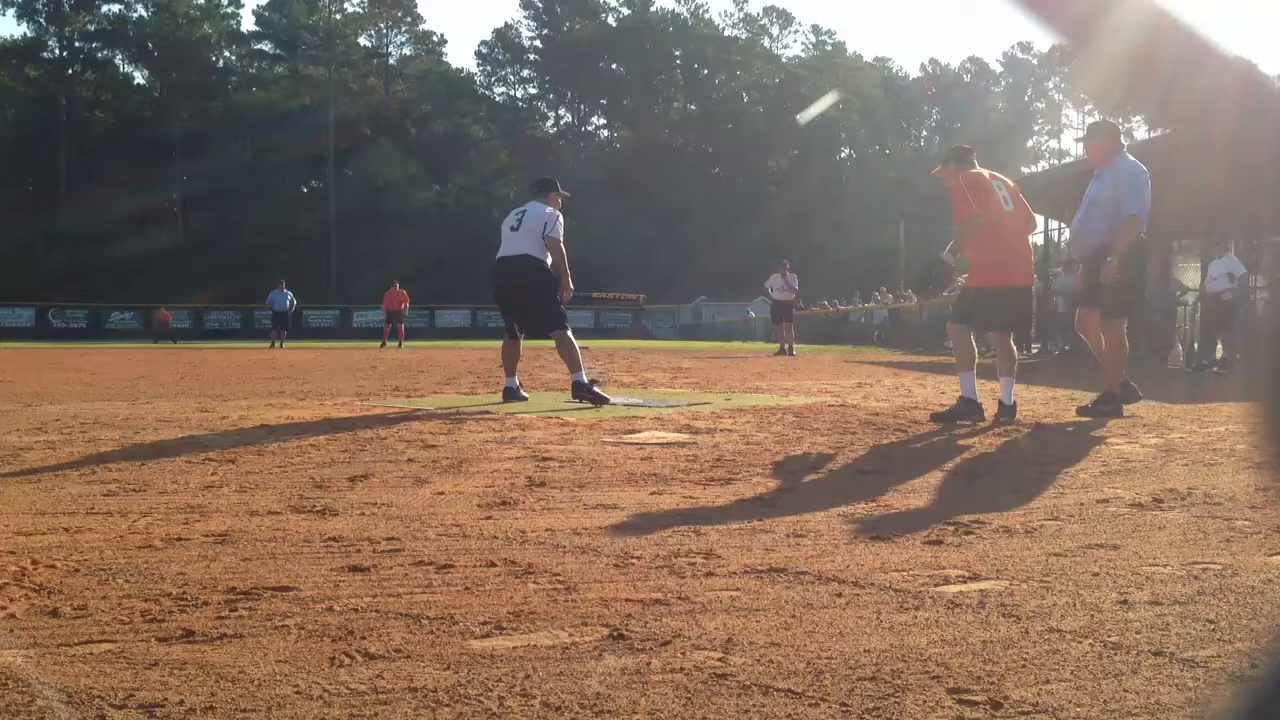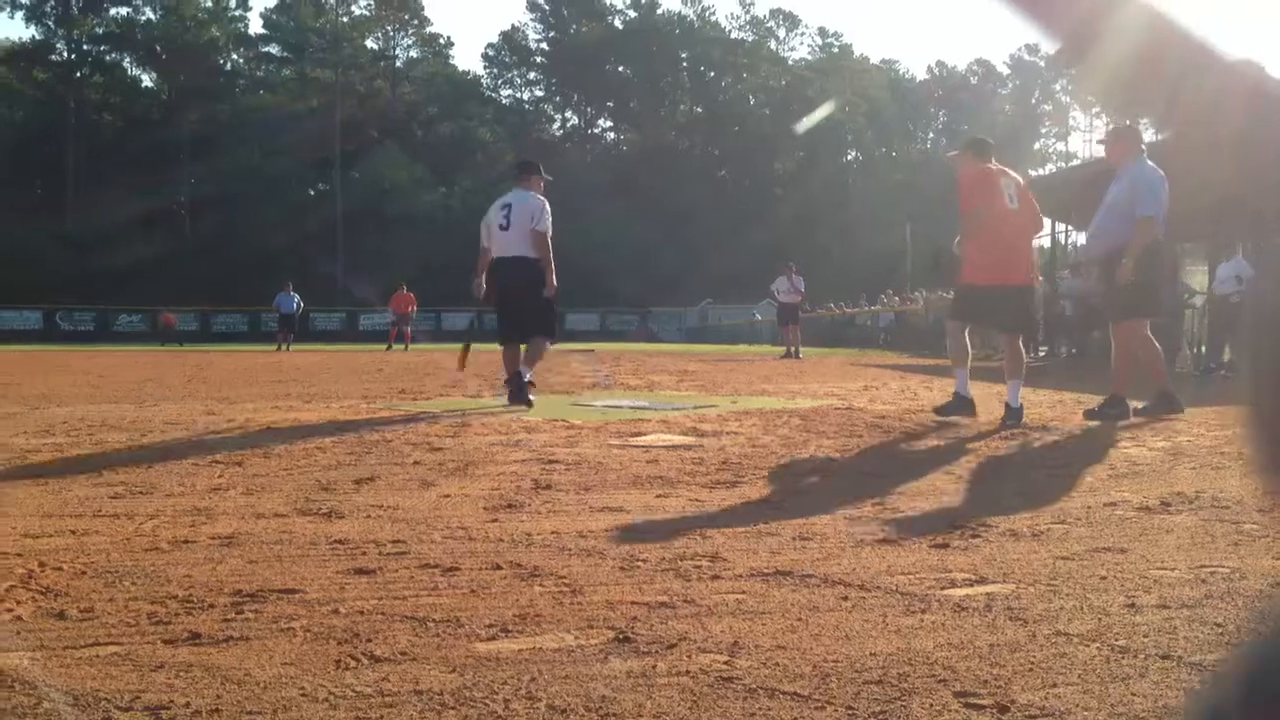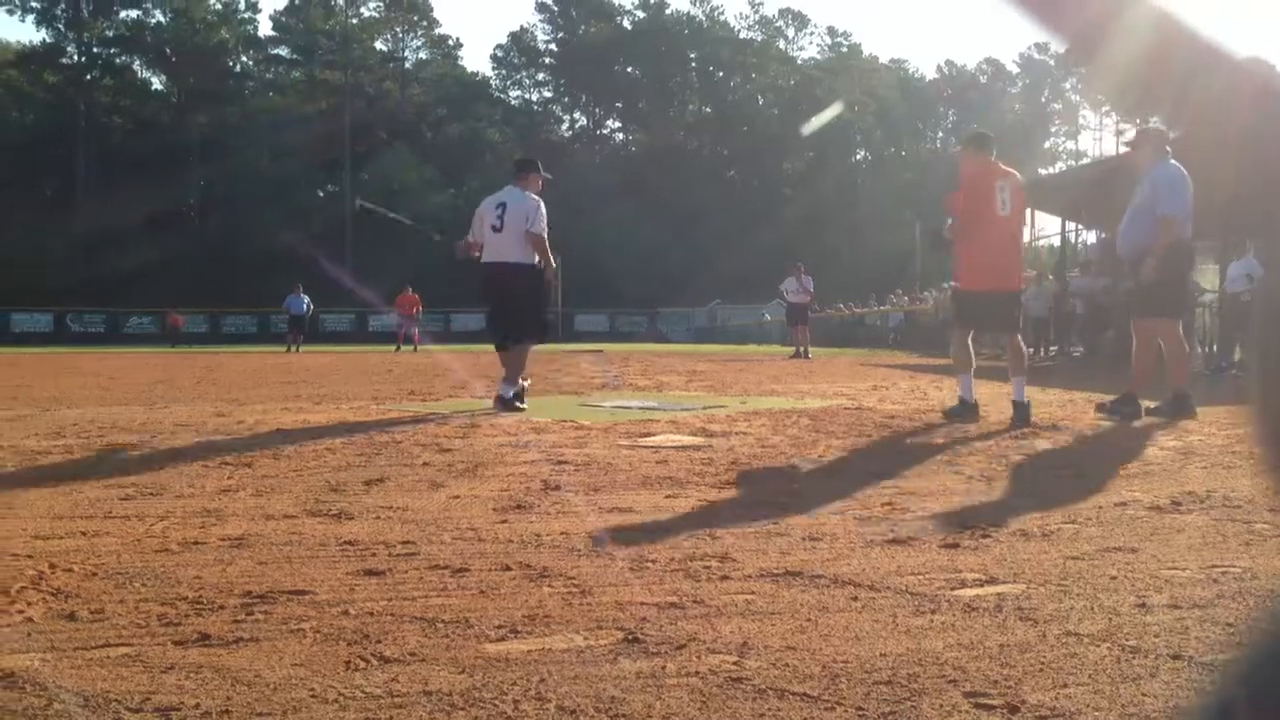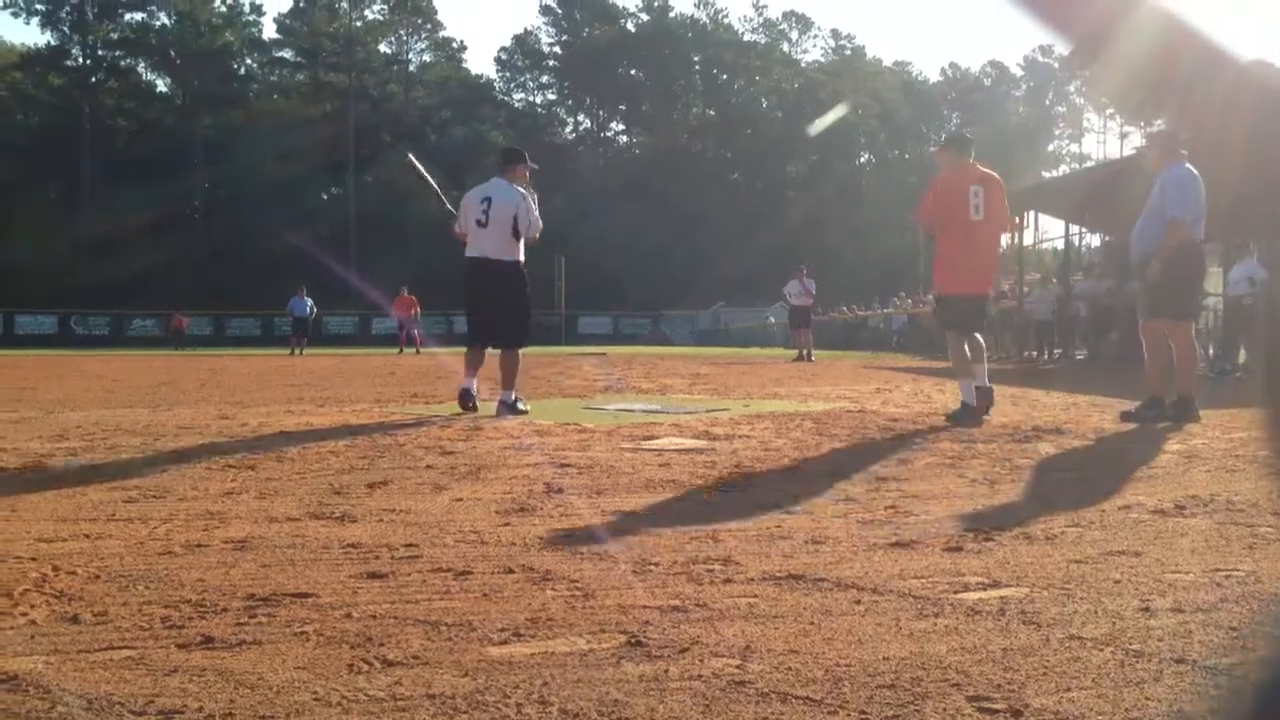
dt=0.3s
person 1, frame 1
left shoulder: (1130, 171)
right shoulder: (1102, 174)
left elbow: (1132, 220)
left wrist: (1113, 259)
right wrist: (1085, 262)
left hip: (1120, 260)
right hip: (1099, 259)
left knee: (1111, 327)
right knee: (1086, 323)
left ankle: (1111, 397)
right ankle: (1120, 384)
person 1, frame 2
left shoulder: (1145, 175)
right shoulder: (1125, 176)
left elbow: (1148, 223)
left wrist: (1129, 261)
right wrist: (1102, 264)
left hip: (1134, 263)
right hip: (1116, 262)
left knee: (1124, 332)
right knee: (1136, 333)
left ankle: (1117, 401)
right ankle: (1166, 396)
person 1, frame 3
left shoulder: (1168, 174)
right shoulder: (1157, 175)
left elbow: (1170, 221)
left wrist: (1151, 259)
right wrist: (1147, 261)
left hip: (1164, 261)
right hip: (1158, 263)
left knee: (1146, 330)
right knee: (1157, 331)
left ankle: (1132, 400)
right ankle: (1180, 399)
person 1, frame 4
left shoulder: (1178, 176)
right shoulder: (1172, 177)
left elbow: (1179, 224)
left wrist: (1158, 260)
right wrist: (1154, 262)
left hip: (1175, 263)
right hip: (1170, 264)
left knee: (1168, 332)
right knee: (1162, 332)
left ankle: (1174, 402)
right ankle: (1167, 401)
person 2, frame 1
left shoulder: (963, 181)
right shoulder: (1002, 181)
left elbow: (972, 222)
right elbow: (1030, 220)
left wrist: (954, 247)
left hip: (988, 271)
right hip: (1019, 271)
left knee: (960, 329)
right knee: (1002, 335)
left ankle: (969, 401)
right ankle: (1007, 403)
person 2, frame 2
left shoulder: (972, 174)
right shoulder: (1014, 179)
left elbow: (975, 216)
right elbow: (1036, 223)
left wrist: (962, 241)
left hip: (985, 269)
right hip: (1020, 270)
left knee: (956, 325)
right knee: (1011, 338)
left ankle: (962, 397)
right ankle: (1013, 406)
person 2, frame 3
left shoulder: (969, 177)
right shoulder: (1014, 179)
left elbow: (957, 226)
left wrist: (950, 232)
left hip: (974, 272)
right hip: (1009, 273)
left knee: (960, 333)
right knee: (1012, 336)
left ankle: (967, 402)
right ankle: (1020, 402)
person 2, frame 4
left shoulder: (944, 180)
right shoulder: (993, 181)
left elbow: (925, 225)
right elbow: (1005, 225)
left wrist: (940, 232)
left hip: (953, 273)
right hip: (984, 273)
left knee: (955, 337)
right knee: (971, 331)
left ankle: (970, 406)
right ankle: (982, 387)
person 3, frame 1
left shoulder: (512, 216)
right shoulder: (551, 214)
right elbow: (554, 245)
right wrist: (566, 281)
left hip: (503, 270)
right hip: (530, 269)
left knee: (514, 332)
right knee: (559, 328)
left ankle: (511, 387)
right ankle: (580, 383)
person 3, frame 2
left shoulder: (495, 207)
right shoulder: (537, 202)
left elbow: (486, 248)
right elbow: (541, 239)
left wrist: (479, 279)
right wrist: (550, 275)
left hip: (499, 270)
right hip: (527, 269)
left knee: (511, 335)
right knee: (543, 330)
left ankle: (516, 387)
right ankle: (521, 377)
person 3, frame 3
left shoulder: (487, 203)
right shoulder: (532, 202)
left elbow: (473, 243)
right elbow: (537, 238)
left wrist: (469, 249)
right wrist: (549, 263)
left hip: (492, 273)
right hip: (522, 273)
left knee: (504, 337)
right knee: (525, 336)
left ankle: (514, 385)
right ankle: (506, 393)
person 3, frame 4
left shoulder: (472, 195)
right shoulder: (519, 196)
left elbow: (460, 234)
right elbow: (532, 234)
right wrist: (534, 205)
left hip: (475, 269)
right hip: (507, 272)
left knee: (477, 336)
right knee: (510, 340)
left ankle: (468, 388)
right ankle: (507, 399)
